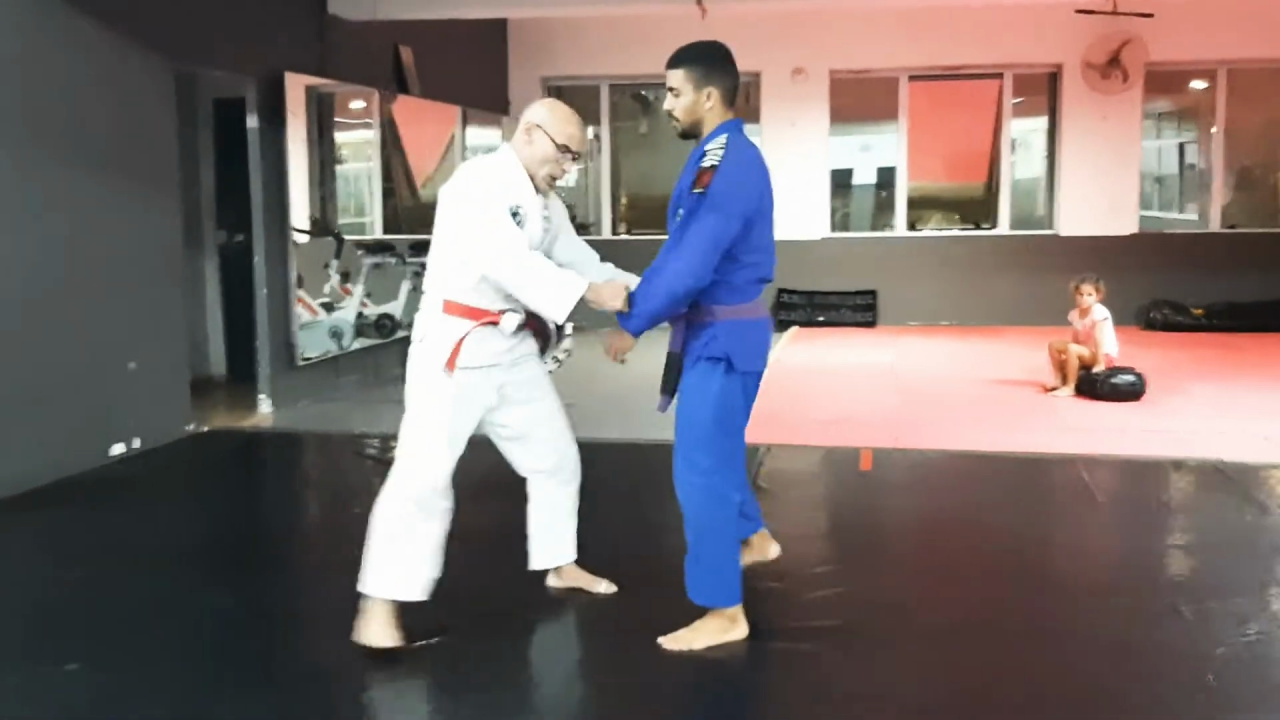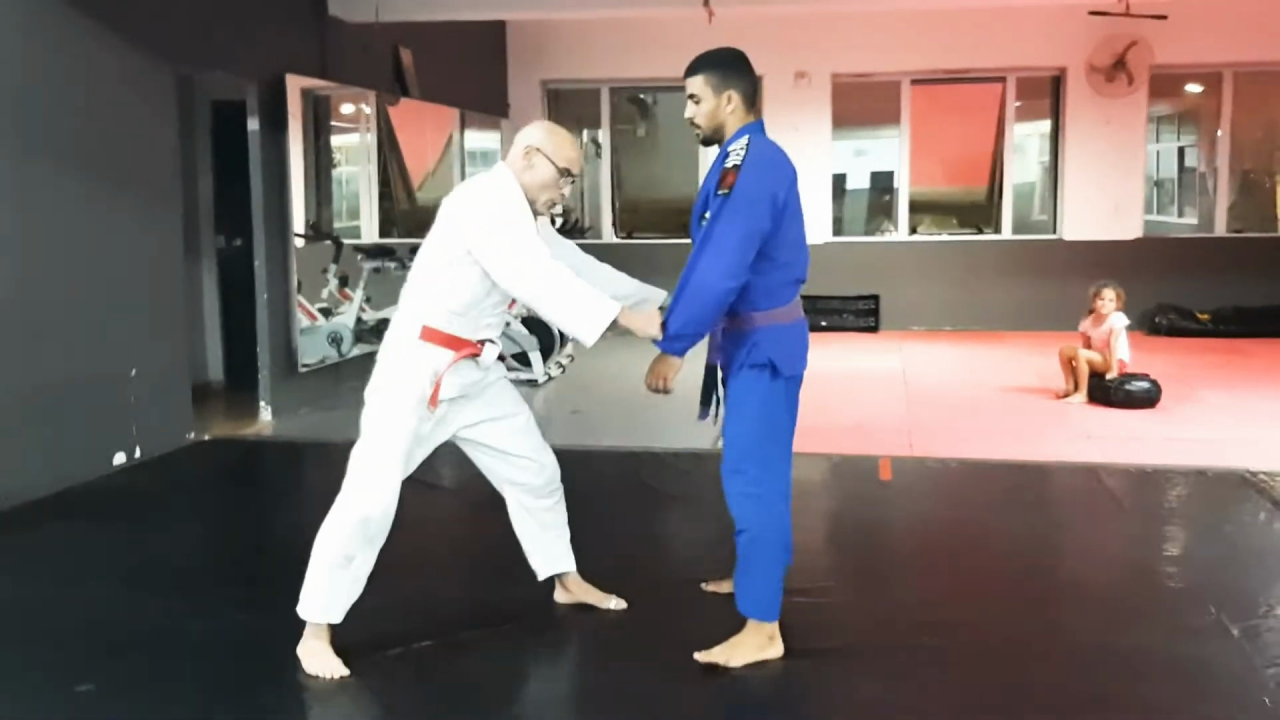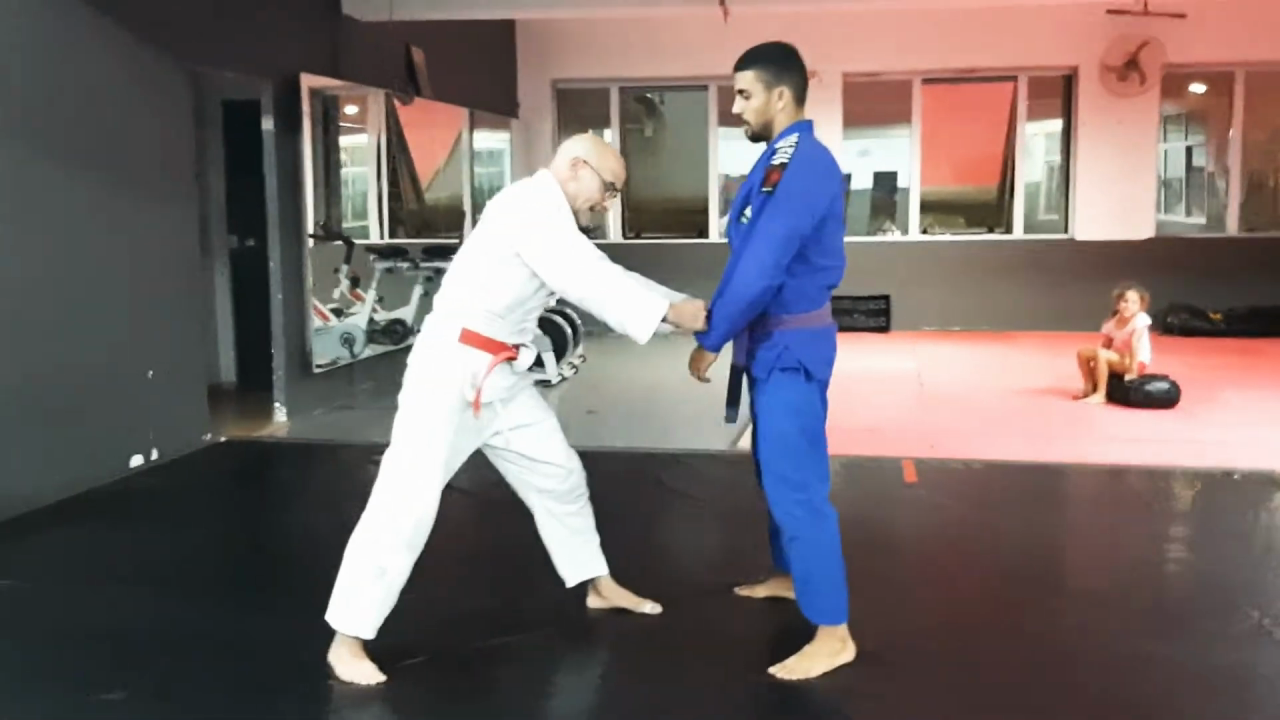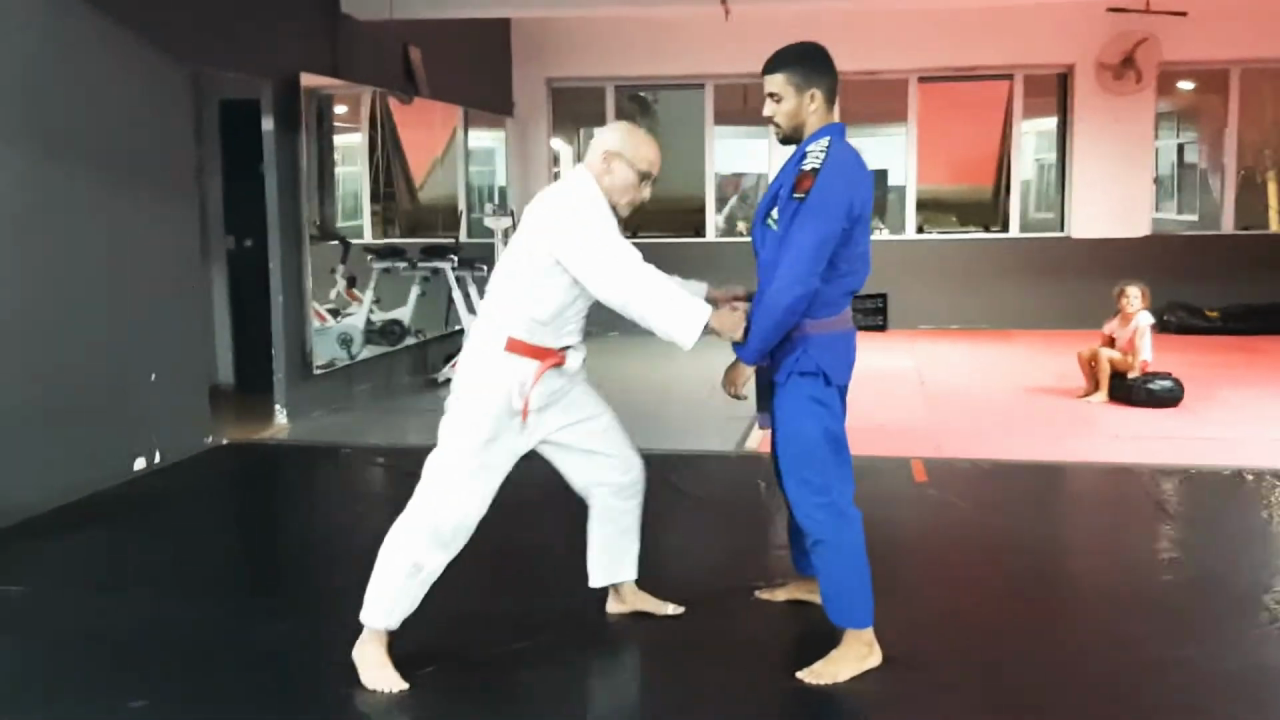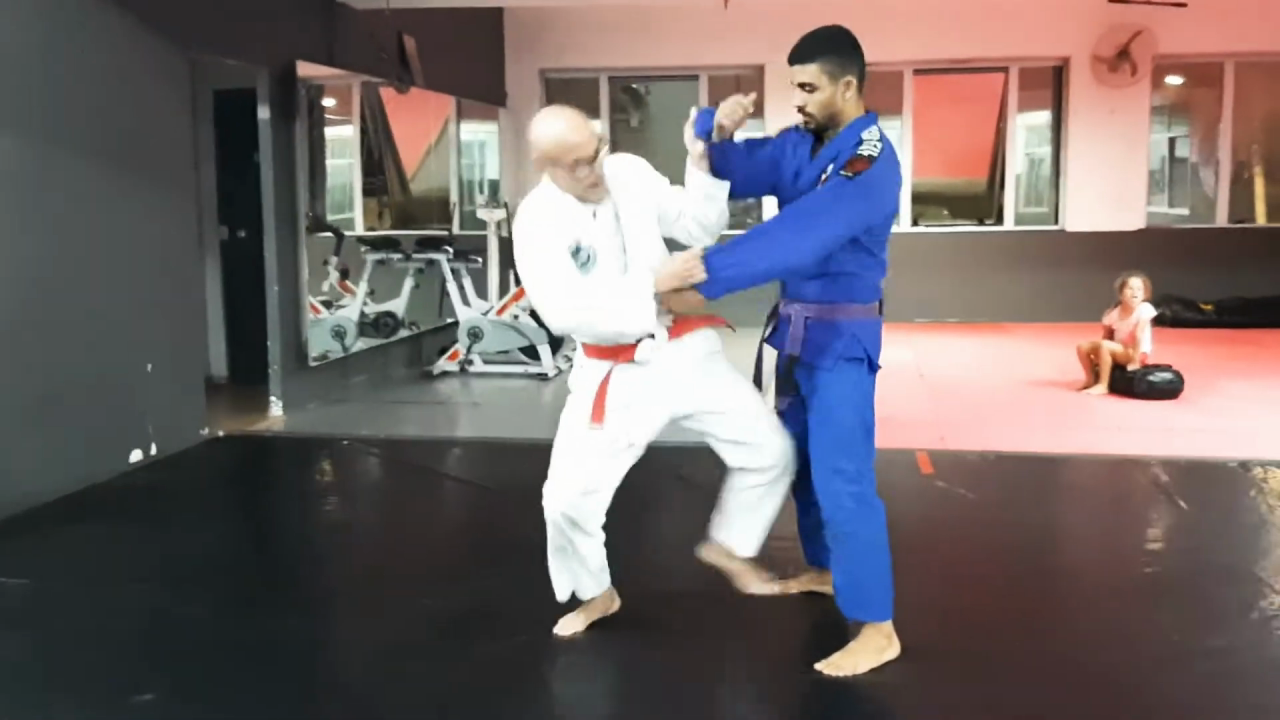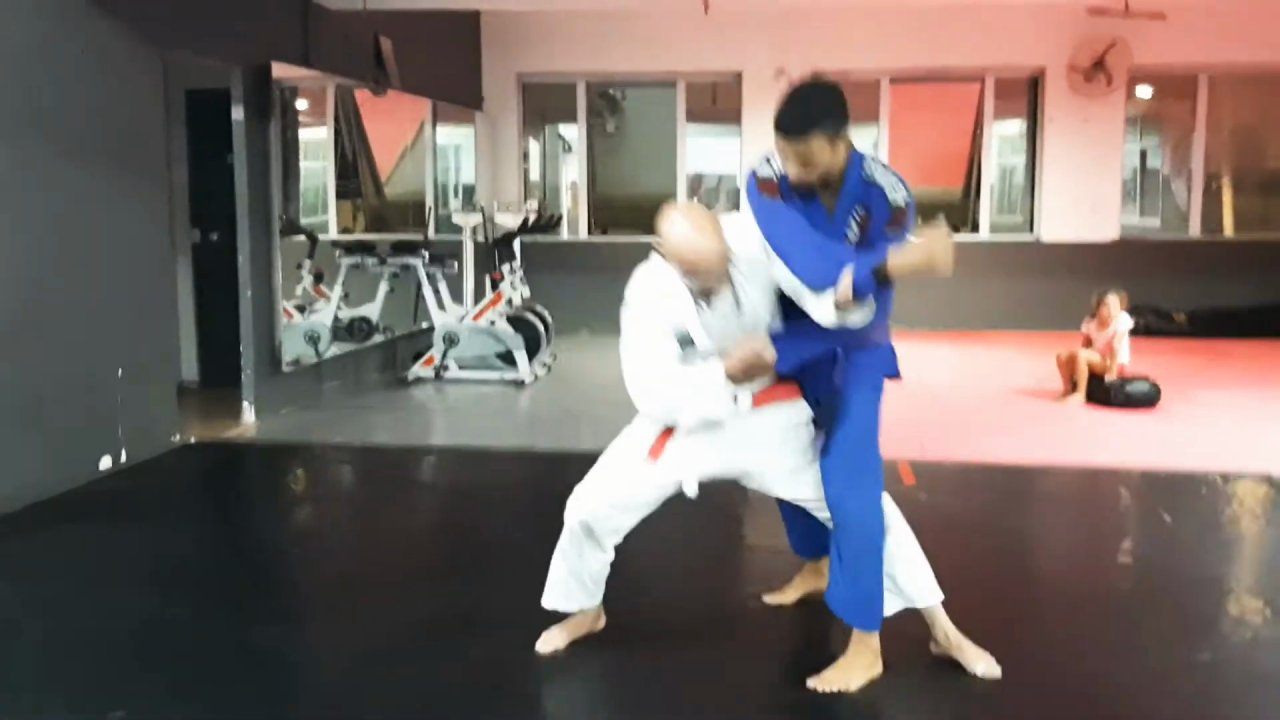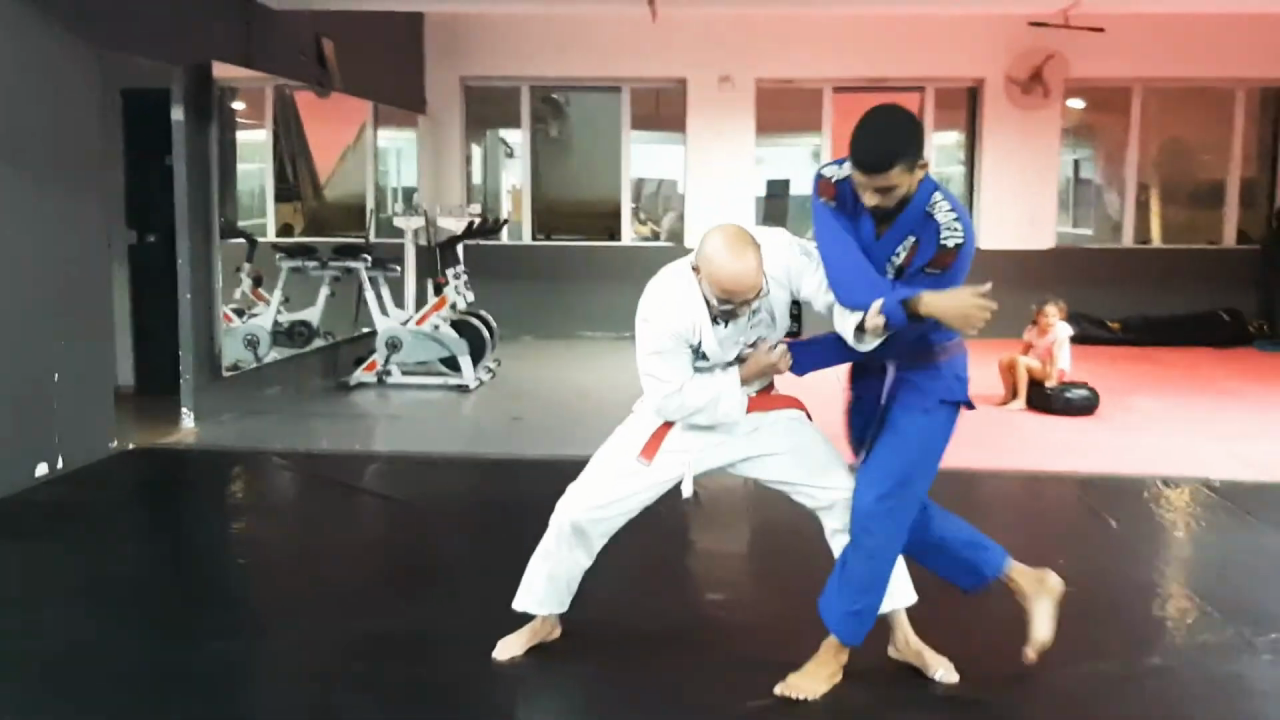
dt=0.4s
person 1, frame 1
left shoulder: (725, 165)
right shoulder: (727, 154)
left elbow: (688, 265)
right elbow: (688, 254)
left wrist: (629, 323)
right wrist: (636, 302)
left hip: (721, 334)
right hip: (728, 328)
left knee: (702, 468)
right knee: (720, 454)
left ankle: (724, 614)
right ankle: (752, 539)
person 1, frame 2
left shoulder: (750, 165)
right shoulder: (746, 159)
left elbow: (721, 270)
right elbow: (714, 261)
left wrist: (672, 347)
right wrist: (676, 331)
left hip: (762, 340)
right hip: (753, 335)
left knee: (753, 477)
right knee: (753, 469)
left ankle: (761, 627)
right ankle: (760, 573)
person 1, frame 3
left shoulder: (797, 165)
right shoulder: (791, 159)
left elbow: (758, 270)
left wrist: (709, 340)
right wrist: (723, 329)
left hip: (789, 345)
right hip: (778, 341)
left knee: (797, 485)
right knee: (777, 472)
left ankle: (833, 634)
right ankle: (792, 575)
person 1, frame 4
left shoulder: (828, 171)
right shoulder: (817, 162)
left elbow: (795, 278)
left wrist: (746, 354)
right wrist: (740, 305)
left hip: (808, 349)
right hip: (795, 346)
left knee: (819, 485)
right knee: (798, 475)
left ankle: (860, 637)
right ankle: (815, 577)
person 1, frame 5
left shoulder: (871, 163)
right shoulder: (802, 142)
left elbow: (798, 240)
right elbow: (736, 172)
left wrist: (701, 272)
right wrist: (719, 127)
left hip: (841, 337)
right hip: (796, 330)
left knee: (842, 478)
right knee: (802, 462)
left ankle: (877, 630)
right ankle: (824, 567)
person 1, frame 6
left shoulder: (887, 198)
right shoulder: (766, 183)
right elbow: (813, 266)
left wrist: (771, 355)
right wrist: (885, 265)
left hip: (854, 356)
right hip: (795, 347)
left knee: (849, 488)
left ankle: (865, 644)
right ankle: (816, 567)
person 1, frame 7
left shoulder: (948, 232)
right shoulder: (834, 187)
left elbow: (887, 336)
right elbow: (850, 287)
left wrist: (791, 357)
right wrist: (916, 303)
left hip: (924, 378)
right hip: (874, 377)
left knee: (878, 508)
right knee: (899, 507)
left ankle: (832, 656)
right ankle: (1027, 583)
person 2, frame 1
left shoulder: (546, 203)
right shoulder: (476, 182)
left elbow: (584, 259)
right elbow: (505, 263)
right wrist: (587, 291)
left hip: (510, 347)
right hip: (453, 345)
left knee: (555, 456)
right knee: (423, 470)
left ankle: (562, 566)
right ankle: (381, 601)
person 2, frame 2
left shoulder: (516, 217)
right shoulder: (482, 203)
left elbow: (566, 270)
right elbow: (536, 283)
left wrist: (658, 304)
right wrist: (623, 317)
left hip: (475, 370)
right hip: (418, 365)
left knee: (534, 470)
right knee: (372, 493)
left ankle: (567, 581)
right ankle: (316, 630)
person 2, frame 3
left shoulder: (554, 221)
right shoulder: (529, 205)
left elbow: (607, 277)
right elbow: (585, 283)
left wrist: (690, 307)
right wrist: (669, 311)
left hip: (501, 374)
right hip: (452, 367)
left knee: (559, 475)
right knee: (409, 498)
left ankle: (600, 585)
right ankle: (347, 639)
person 2, frame 4
left shoulder: (594, 213)
right shoulder: (568, 207)
left elbow: (636, 278)
right elbow: (623, 286)
left wrist: (705, 294)
right wrist: (708, 317)
left hip: (560, 376)
right hip: (503, 373)
left knee: (620, 474)
right knee: (449, 502)
left ankle: (622, 590)
right ankle: (373, 637)
person 2, frame 5
left shoulder: (630, 174)
right shoulder: (535, 222)
left elbow: (701, 229)
right elbow: (565, 308)
left wrist: (701, 162)
right wrist: (653, 284)
left hip: (684, 351)
right hip: (613, 373)
left knee: (769, 449)
right knee: (571, 499)
left ankle: (727, 547)
right ankle: (596, 594)
person 2, frame 6
left shoulder: (750, 242)
right shoulder: (648, 297)
left elbow: (823, 302)
right elbow: (656, 397)
left wrist: (846, 299)
right wrist: (728, 370)
left hip: (768, 412)
right hip: (686, 418)
right knee: (594, 508)
left ankle: (941, 629)
right ankle: (584, 612)
person 2, frame 7
left shoulder: (780, 253)
right shoulder: (664, 301)
left elbow: (840, 294)
right elbow: (671, 400)
left wrist: (866, 322)
right wrist: (745, 374)
left hip: (759, 411)
right hip: (678, 419)
left knee: (847, 496)
right knee: (584, 508)
left ankle: (902, 636)
right ankle: (543, 620)
